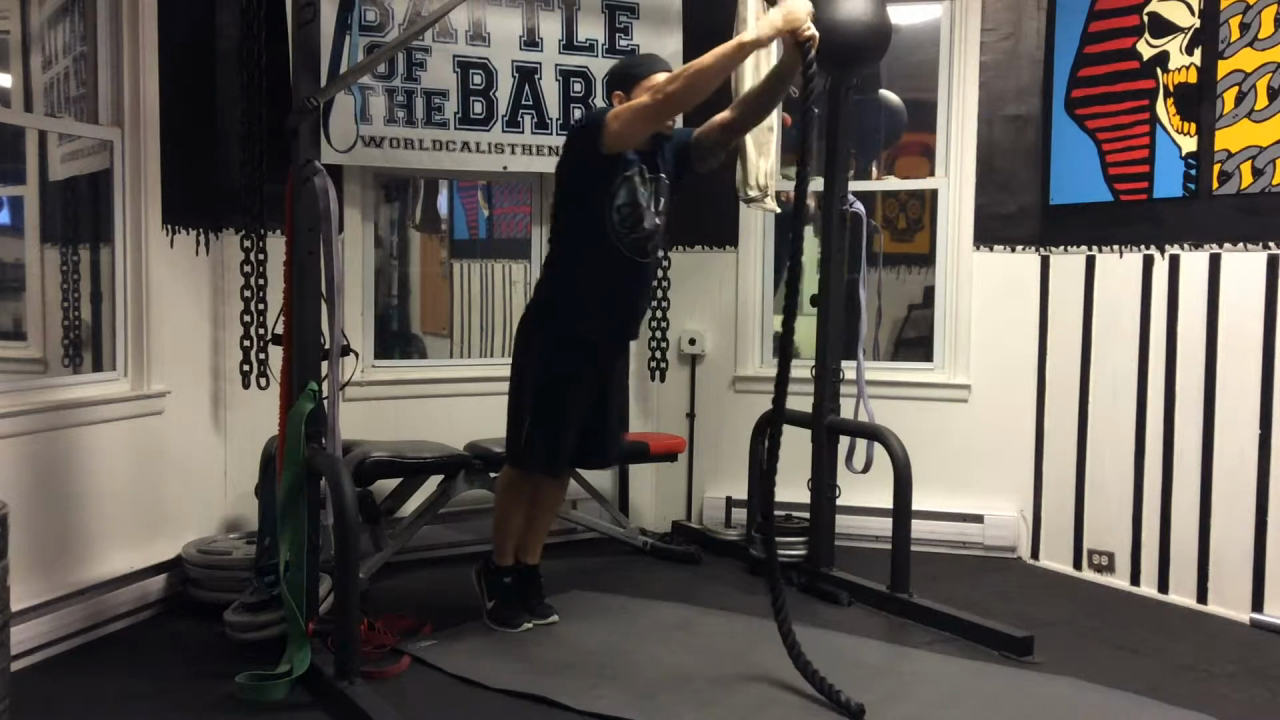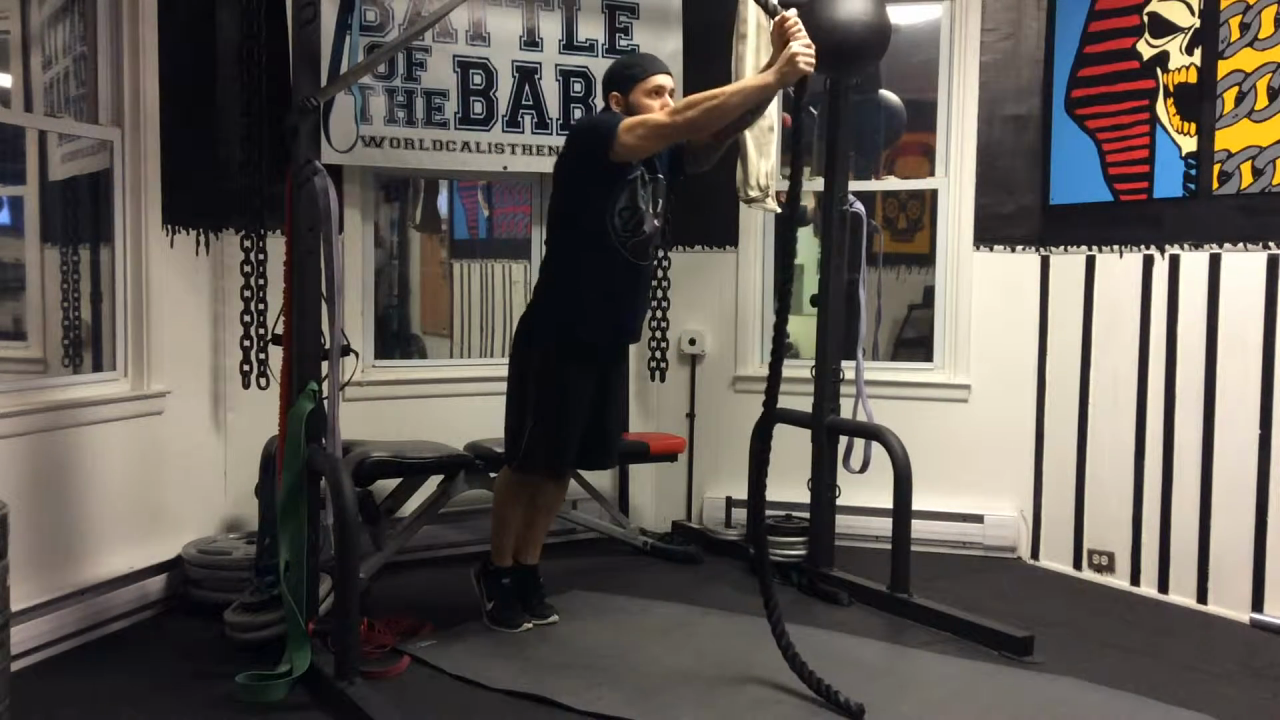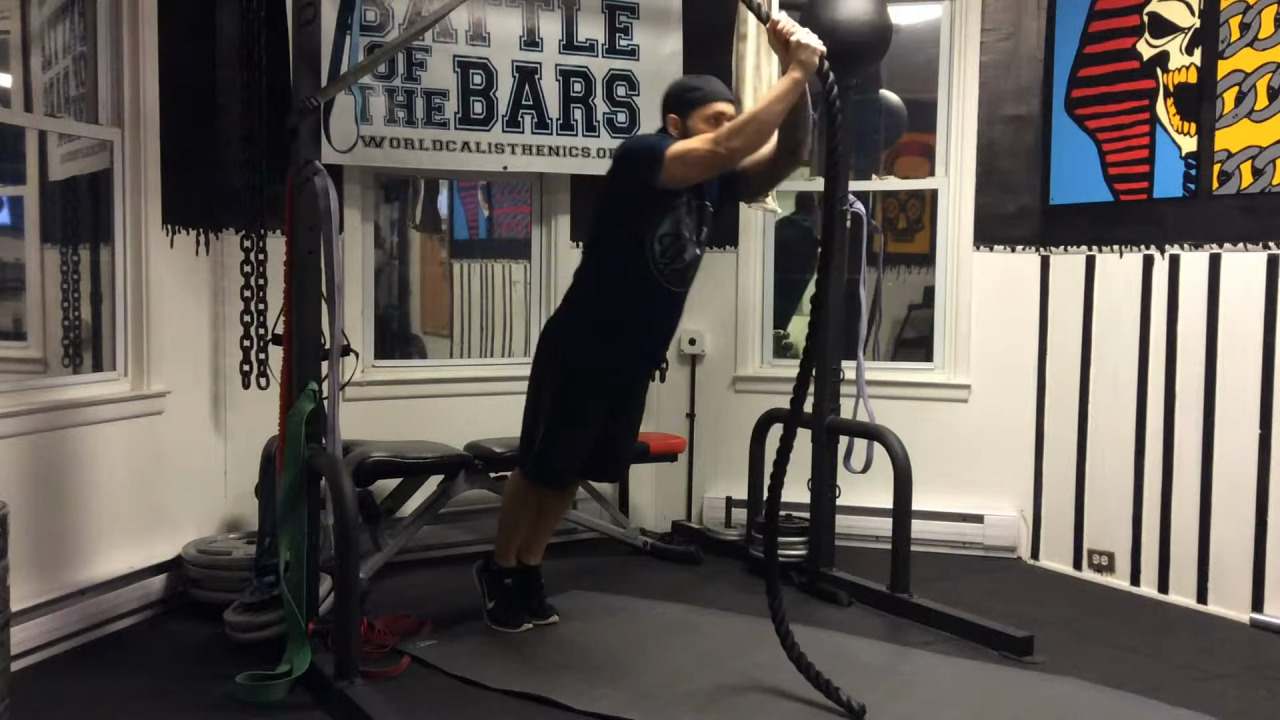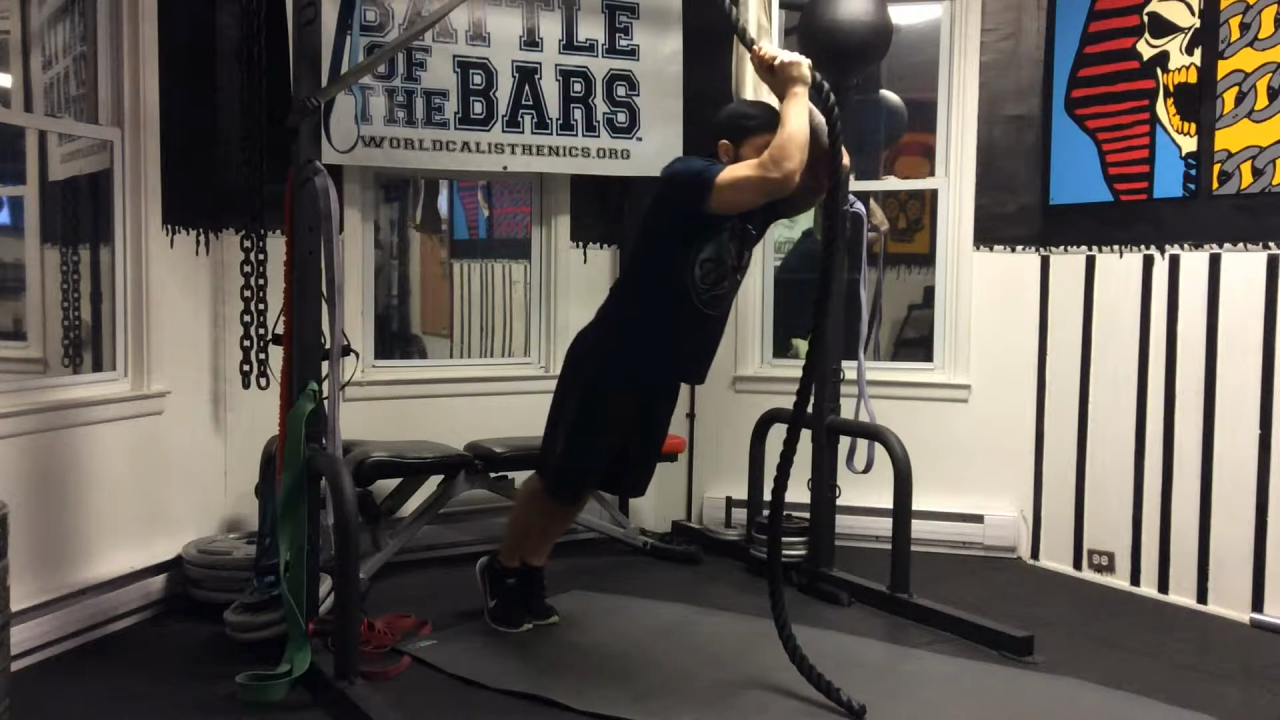
dt=0.5s
person 1, frame 1
left shoulder: (669, 150)
right shoulder: (592, 137)
left elbow: (736, 120)
right elbow: (672, 94)
left wrist: (789, 61)
left hip: (612, 339)
right hip: (558, 334)
left knee: (563, 463)
right knee: (531, 460)
left ankle: (527, 572)
right ankle: (497, 573)
person 1, frame 2
left shoulder: (664, 155)
right shoulder: (591, 138)
left elbow: (725, 127)
right elbow: (683, 121)
left wrist: (778, 68)
right wrist: (773, 76)
left hip: (611, 341)
right hip: (557, 337)
left knee: (562, 464)
right knee: (531, 462)
left ankle: (526, 572)
right ankle: (496, 573)
person 1, frame 3
left shoulder: (715, 182)
right shoulder: (639, 157)
left elbow: (787, 155)
right elbow: (729, 147)
left wrist: (797, 78)
right wrist: (795, 73)
left hip: (635, 357)
right hip: (581, 351)
left knee: (574, 473)
right knee: (544, 469)
left ankle: (528, 573)
right ankle: (498, 571)
person 1, frame 4
left shoulder: (759, 205)
right shoulder: (686, 181)
left elbow: (831, 167)
right elbow: (782, 171)
left wrist: (791, 92)
right wrist: (794, 92)
left hip: (662, 374)
right hip: (608, 364)
left knee: (588, 484)
right knee: (560, 479)
left ankle: (530, 574)
right ankle: (502, 572)
